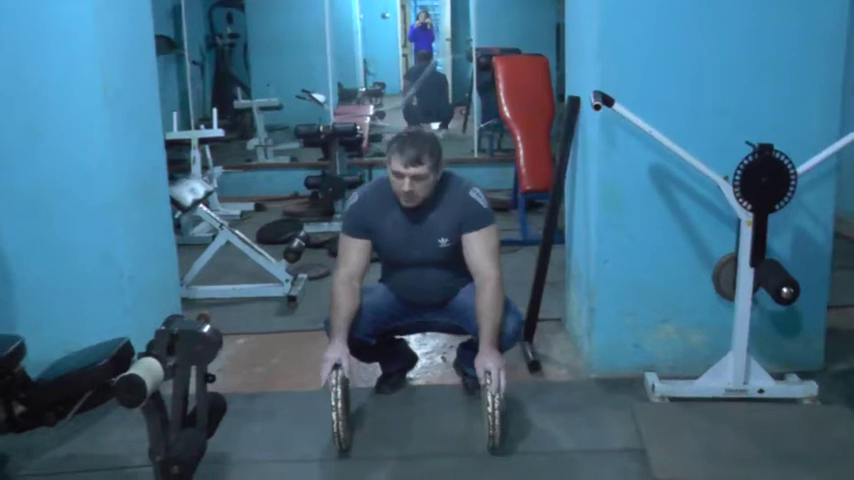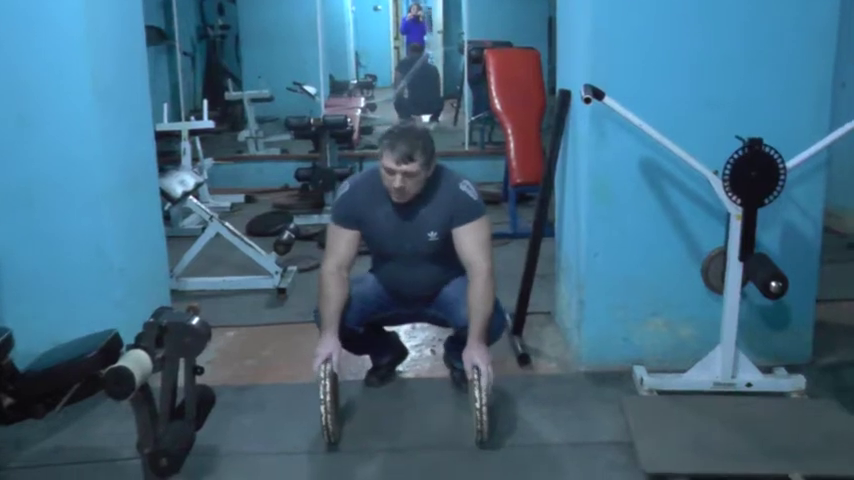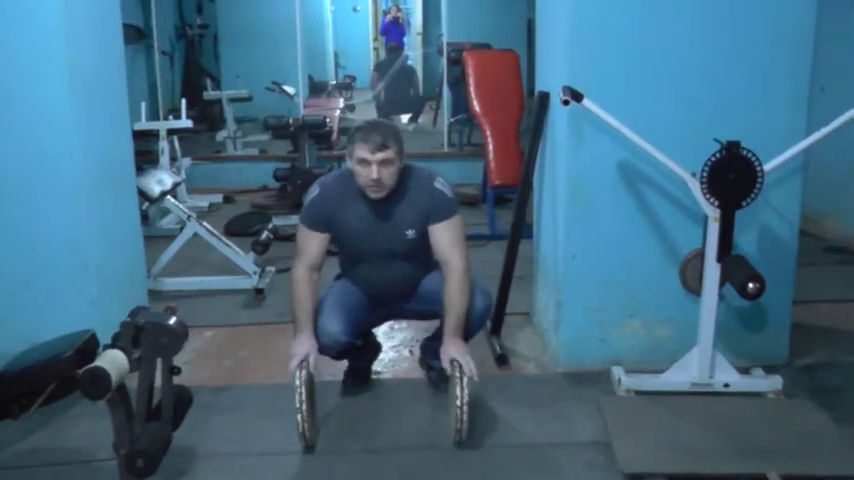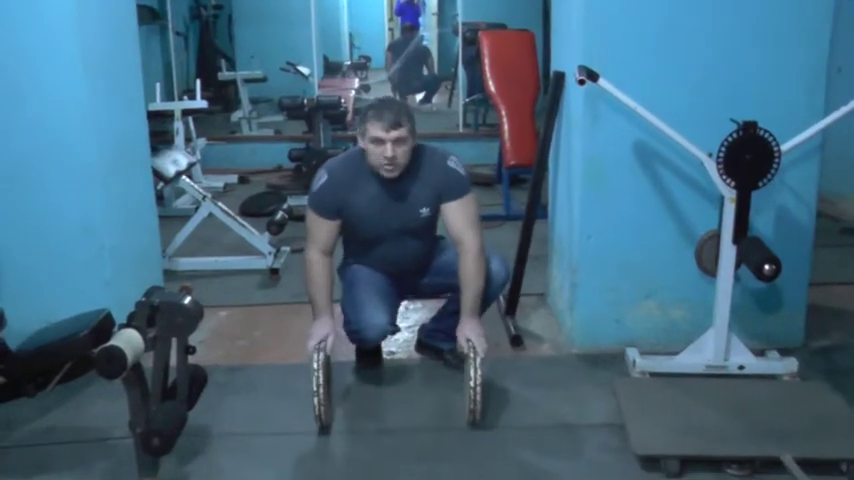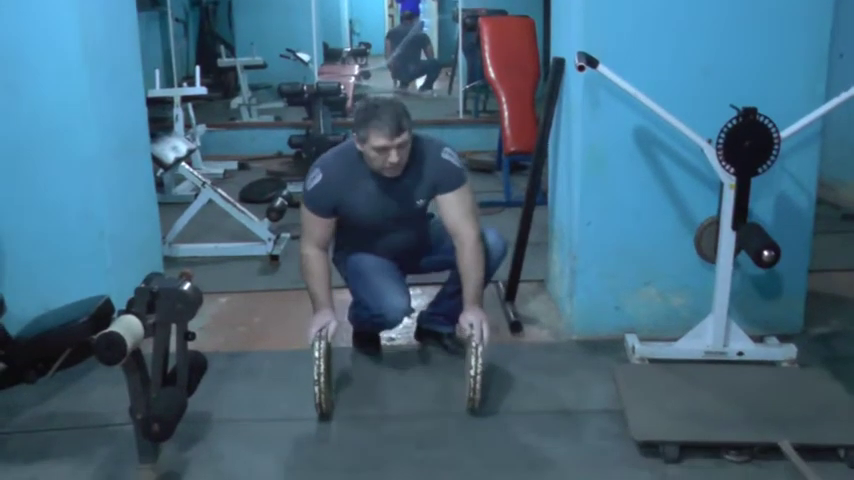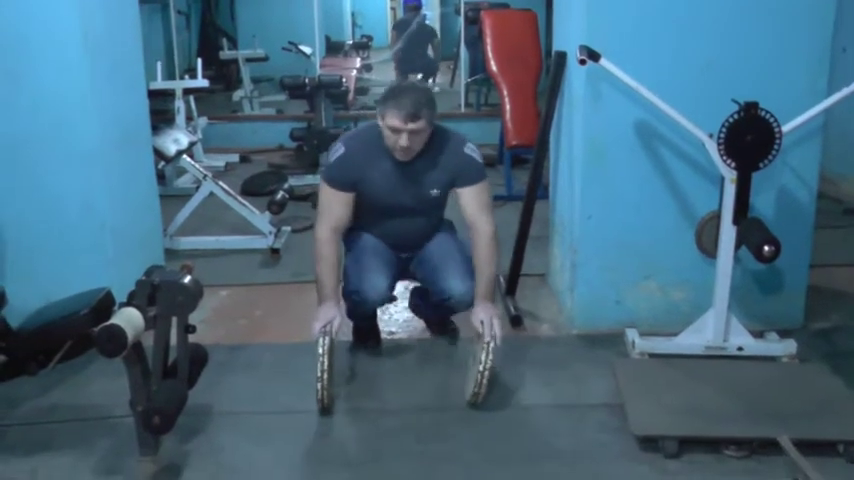
dt=0.4s
person 1, frame 1
left shoulder: (467, 199)
right shoulder: (364, 202)
left elbow: (488, 275)
right elbow: (347, 277)
left wrist: (488, 347)
right wrist: (338, 340)
left hip: (457, 295)
right hip: (397, 297)
left knee: (507, 327)
right knee: (345, 326)
left ankle: (468, 362)
right ankle: (396, 361)
person 1, frame 2
left shoulder: (459, 193)
right shoulder: (355, 192)
left elbow: (480, 268)
right elbow: (335, 267)
left wrist: (476, 342)
right wrist: (329, 333)
left hip: (447, 286)
right hip: (386, 288)
left knee: (489, 323)
right knee: (331, 315)
left ankle: (458, 357)
right ankle: (386, 353)
person 1, frame 3
left shoulder: (432, 189)
right shoulder: (325, 194)
left elbow: (455, 264)
right elbow: (306, 268)
left wrist: (452, 337)
right wrist: (304, 333)
left hip: (420, 284)
right hip: (359, 289)
left knee: (478, 305)
right knee: (329, 335)
left ankle: (433, 355)
right ankle: (361, 355)
person 1, frame 4
left shoulder: (443, 168)
right shoulder: (334, 178)
left elbow: (469, 243)
right elbow: (318, 252)
left wrist: (469, 317)
right wrist: (323, 317)
left hip: (428, 261)
right hip: (368, 269)
left knee: (494, 272)
right knee: (372, 328)
left ankle: (436, 337)
right ankle: (369, 341)
person 1, frame 5
left shoulder: (438, 158)
right shoulder: (328, 175)
left elbow: (466, 234)
right elbow: (312, 248)
left wrist: (472, 305)
right wrist: (323, 309)
left hip: (421, 241)
right hip: (363, 254)
left knee: (492, 244)
right knee: (393, 308)
left ankle: (435, 323)
right ankle: (363, 322)
person 1, frame 6
left shoulder: (459, 152)
right shoulder: (349, 151)
left elbow: (482, 226)
right elbow: (328, 230)
left wrist: (484, 301)
right wrist: (329, 301)
left hip: (430, 238)
right hip: (370, 238)
left knee: (461, 293)
right knee: (372, 291)
left ankle: (429, 307)
right ankle: (362, 321)
